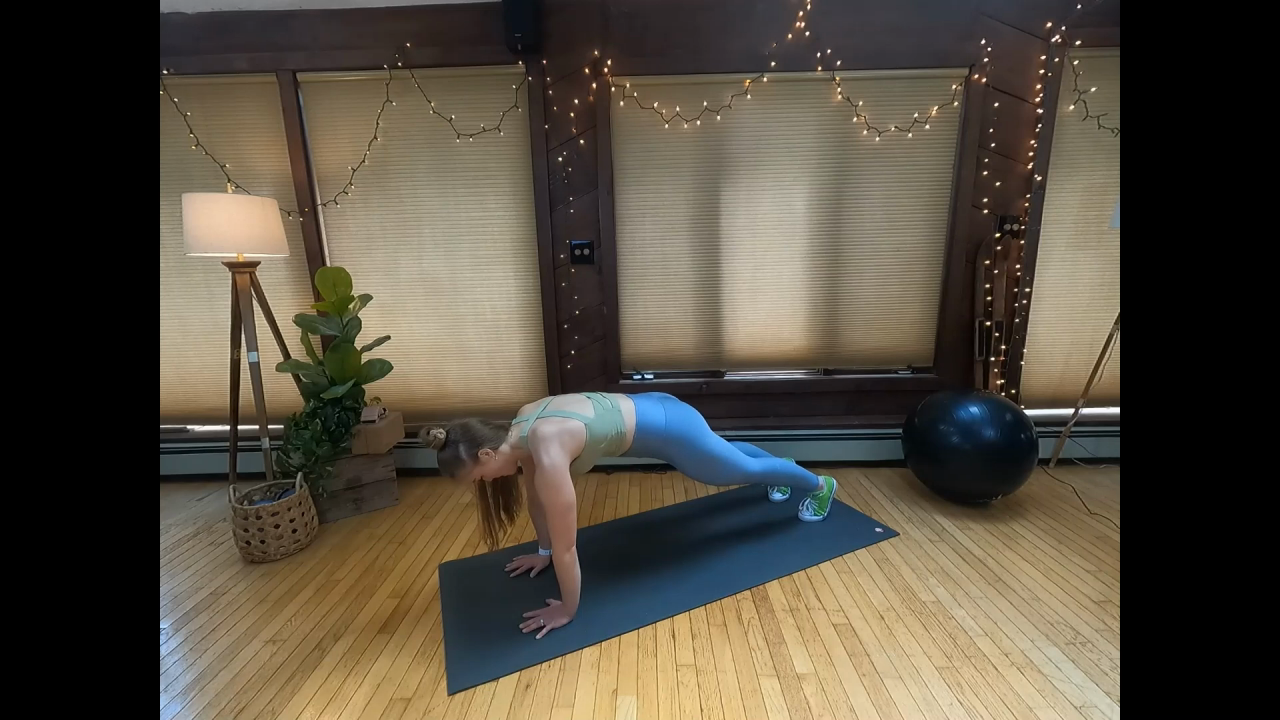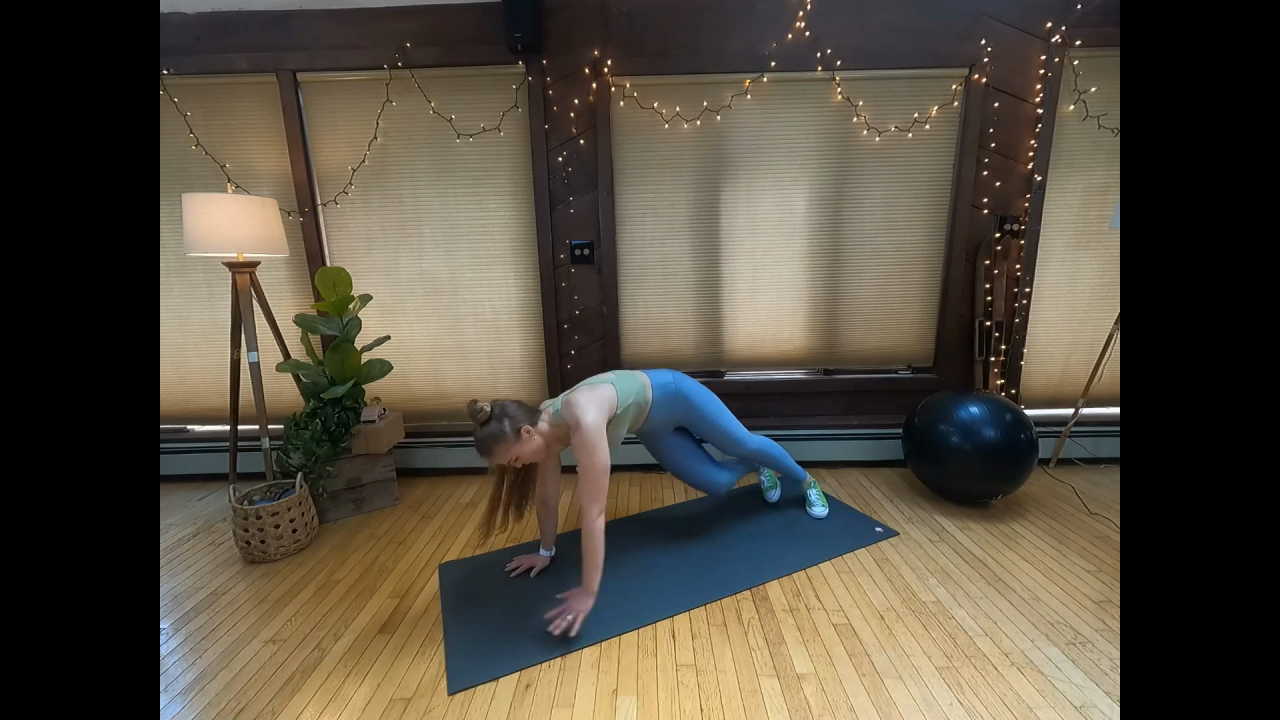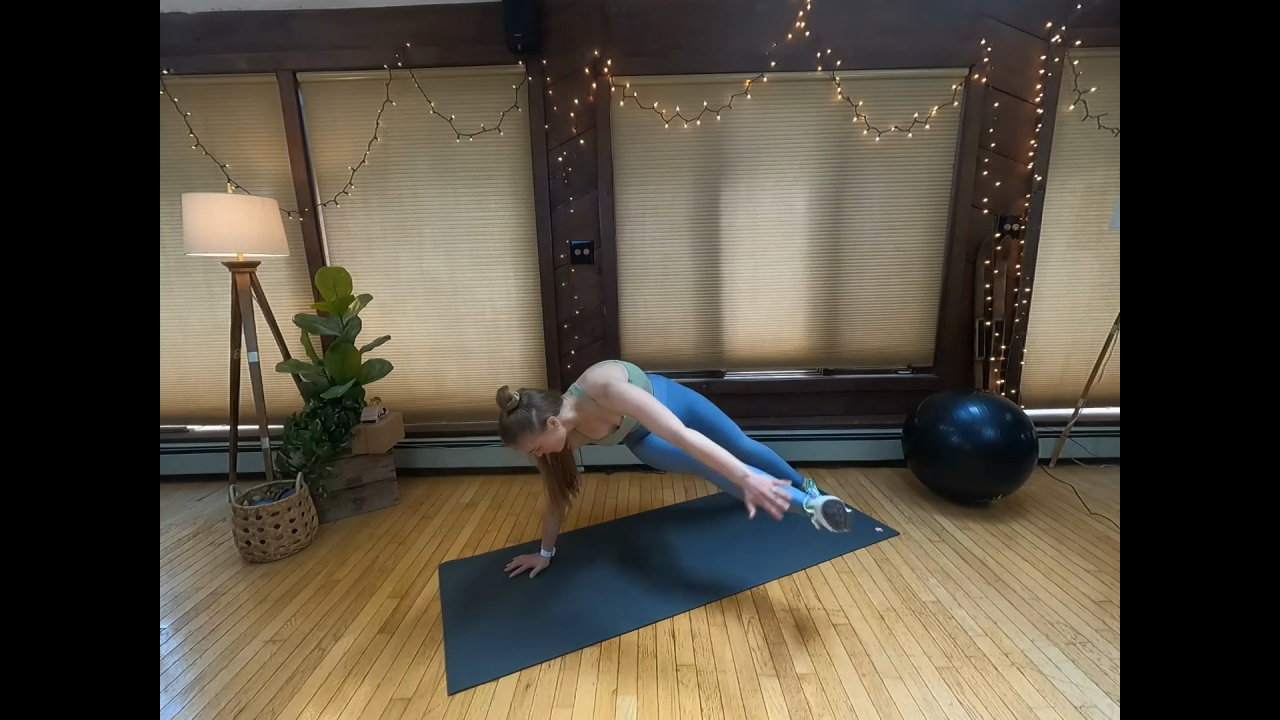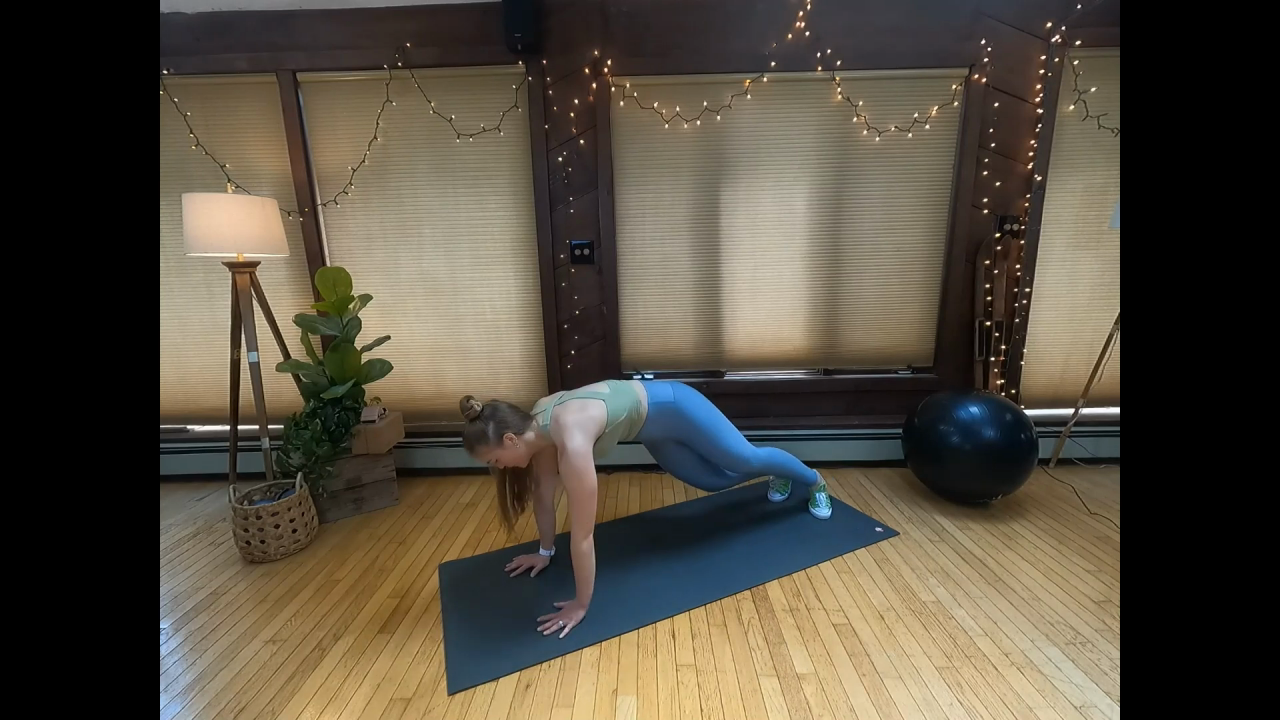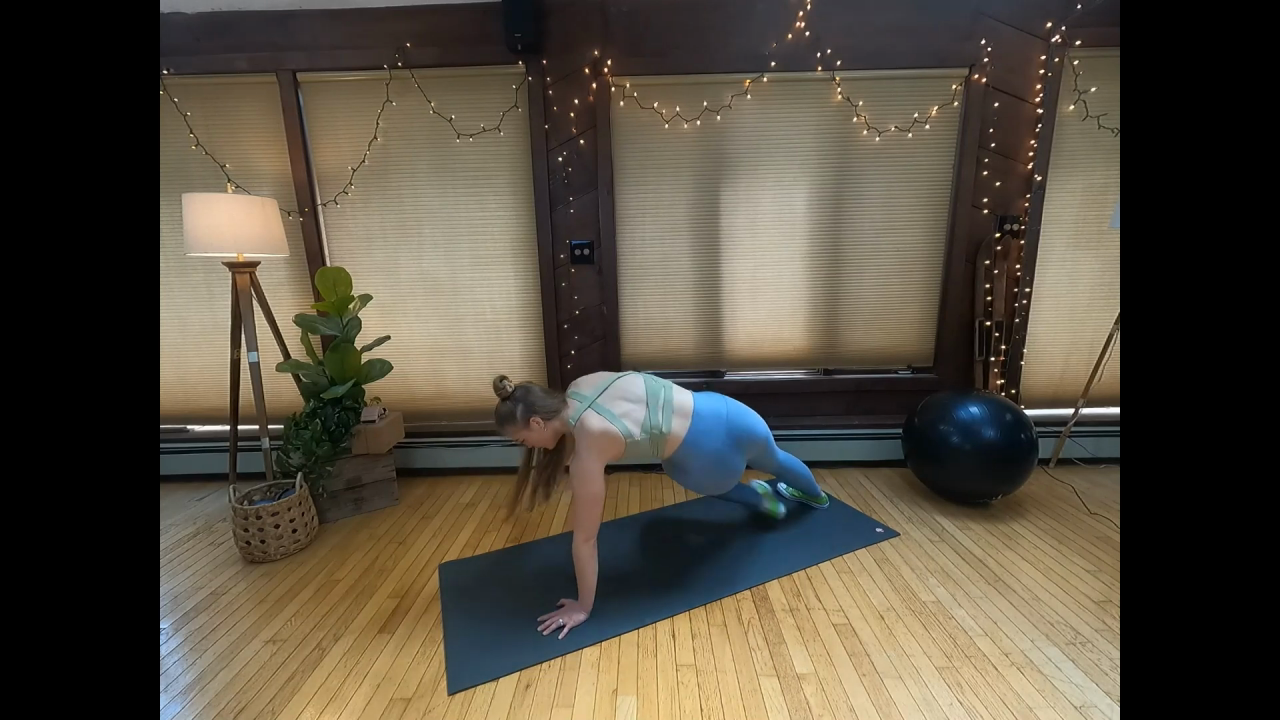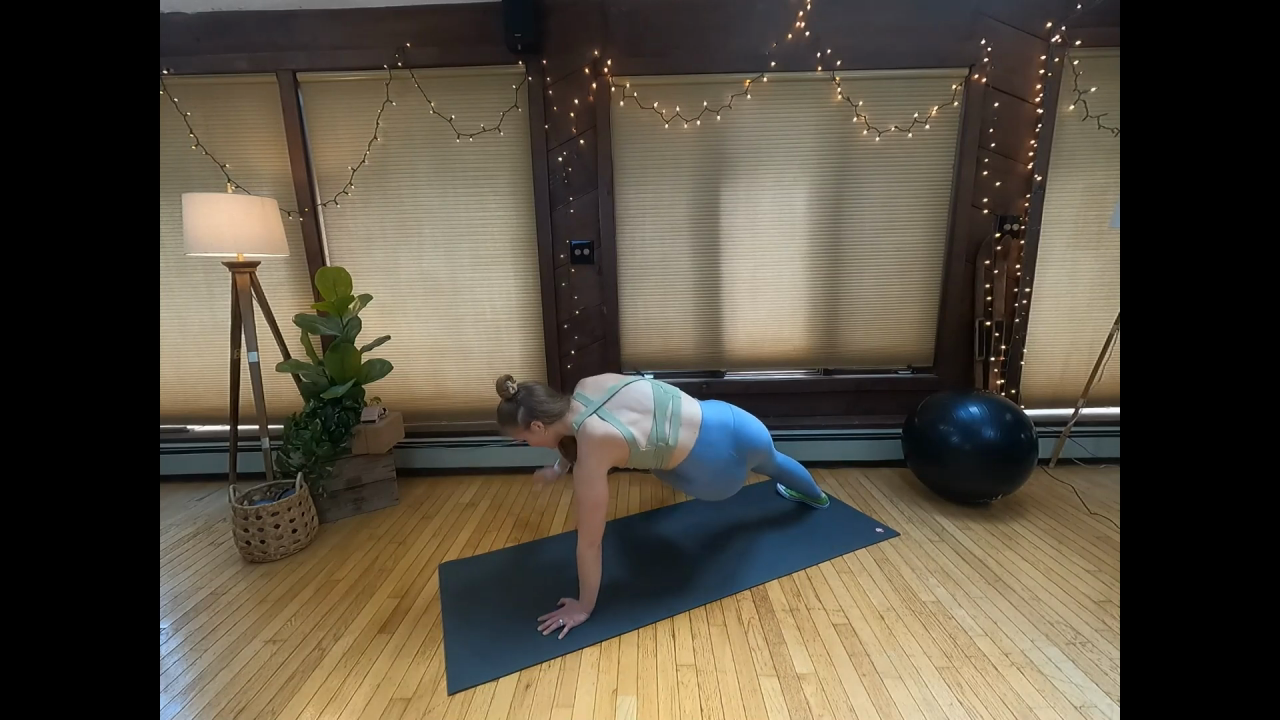
dt=0.5s
person 1, frame 1
left shoulder: (547, 454)
right shoulder: (520, 428)
left elbow: (567, 546)
right elbow: (536, 496)
left wrist: (568, 610)
right wrist: (542, 551)
left hip: (665, 428)
right hip: (647, 411)
left knee: (743, 470)
right knee: (722, 453)
left ankle: (820, 486)
right ankle: (776, 476)
person 1, frame 2
left shoulder: (581, 422)
right shoulder: (542, 427)
left elbow: (594, 515)
right elbow: (545, 494)
left wrist: (587, 594)
right wrist: (545, 550)
left hip: (671, 394)
left knee: (744, 445)
right knee: (718, 480)
left ankle: (807, 483)
right ankle: (759, 470)
person 1, frame 3
left shoulder: (604, 387)
right shoulder: (563, 429)
left elbow: (679, 433)
right elbow: (559, 493)
left wrist: (745, 477)
right wrist: (545, 551)
left hip: (665, 398)
left knee: (741, 446)
right knee: (710, 465)
left ankle: (801, 483)
right ankle: (805, 504)
person 1, frame 4
left shoulder: (570, 440)
right shoulder: (537, 422)
left elbow: (583, 535)
right elbow: (543, 493)
left wrist: (580, 605)
right wrist: (545, 550)
left hip: (672, 406)
right hip: (655, 423)
left knee: (745, 457)
right knee: (714, 479)
left ankle: (814, 481)
right ankle: (778, 476)
person 1, frame 5
left shoulder: (590, 446)
right shoulder: (580, 387)
left elbow: (585, 538)
left wrist: (583, 607)
left hip: (714, 452)
right hip: (730, 413)
right knee: (770, 460)
left ankle: (759, 498)
right ankle: (816, 495)
person 1, frame 6
left shoulder: (593, 452)
right shoulder: (588, 387)
left elbow: (589, 542)
left wrist: (584, 607)
right wrist: (559, 466)
left hip: (722, 464)
right hip: (736, 421)
right knee: (768, 462)
right ankle: (815, 495)
